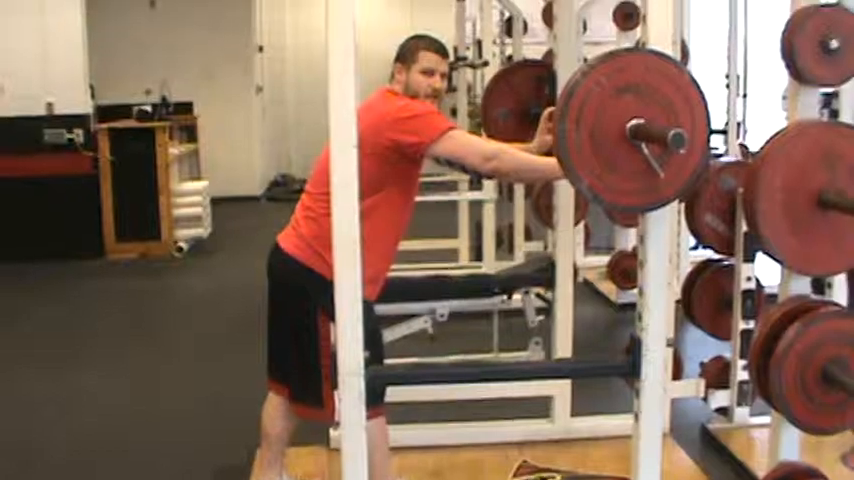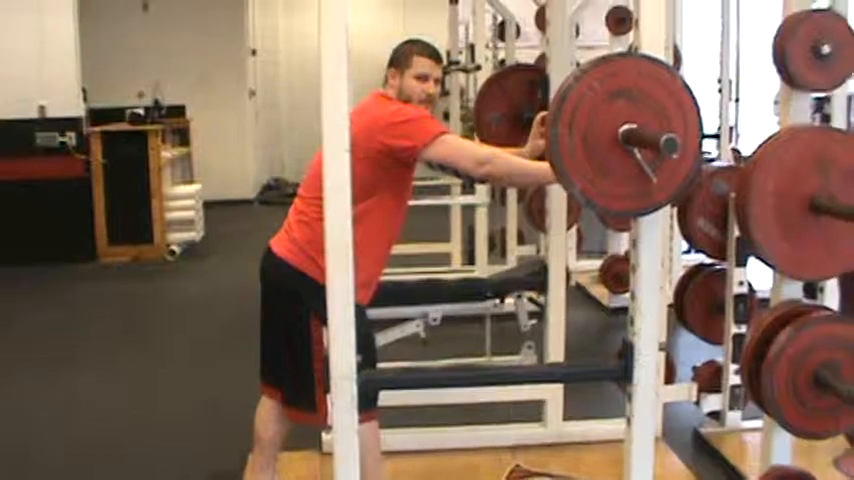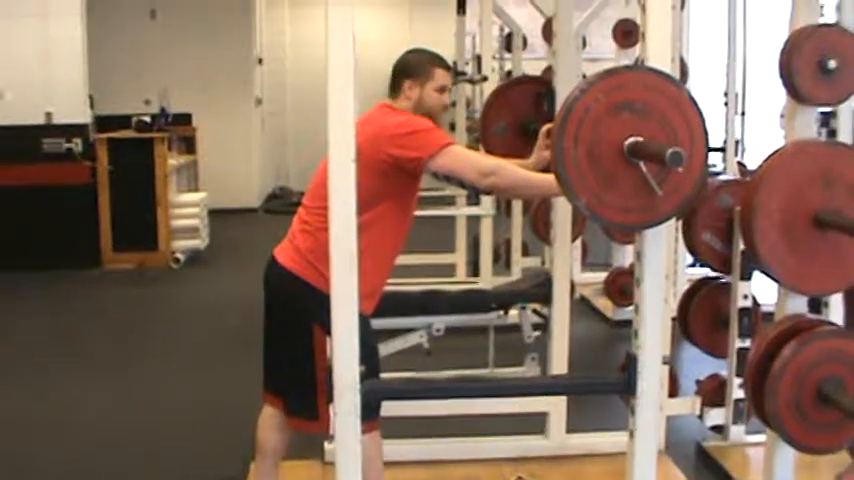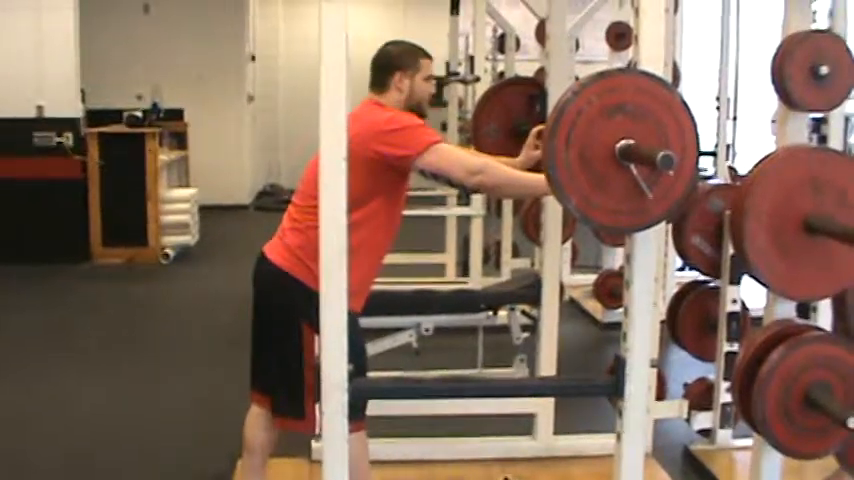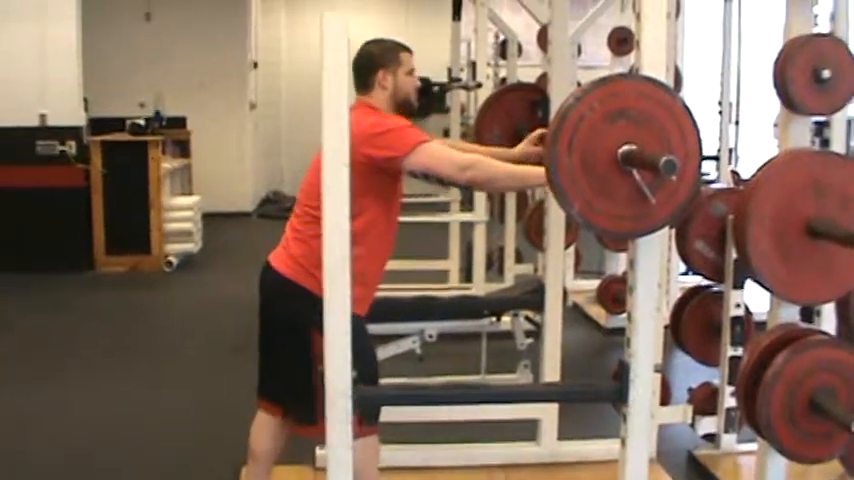
dt=0.3s
person 1, frame 1
left shoulder: (393, 113)
right shoulder: (403, 113)
left elbow: (473, 150)
right elbow: (488, 160)
left wrist: (532, 148)
left hip: (298, 259)
right hip: (320, 269)
left knee: (293, 381)
right knee: (363, 388)
person 1, frame 2
left shoulder: (384, 117)
right shoulder: (396, 118)
left elbow: (466, 153)
right elbow: (480, 165)
left wrist: (526, 153)
left hip: (291, 264)
right hip: (313, 273)
left knee: (284, 386)
right knee: (357, 395)
person 1, frame 3
left shoulder: (389, 126)
right shoulder: (402, 129)
left elbow: (471, 165)
right elbow: (485, 175)
left wrist: (530, 165)
left hip: (295, 272)
right hip: (317, 282)
left knee: (286, 394)
right knee: (359, 404)
person 1, frame 4
left shoulder: (377, 122)
right shoulder: (390, 126)
left elbow: (456, 158)
right elbow: (473, 174)
left wrist: (519, 163)
left hip: (284, 270)
right hip: (306, 281)
left knee: (273, 394)
right knee: (345, 405)
person 1, frame 5
left shoulder: (368, 126)
right shoulder: (379, 130)
left elbow: (445, 150)
right elbow: (464, 170)
left wrist: (514, 154)
right wrist: (553, 175)
left hip: (289, 280)
right hip: (314, 291)
left knee: (280, 402)
right knee: (361, 415)
